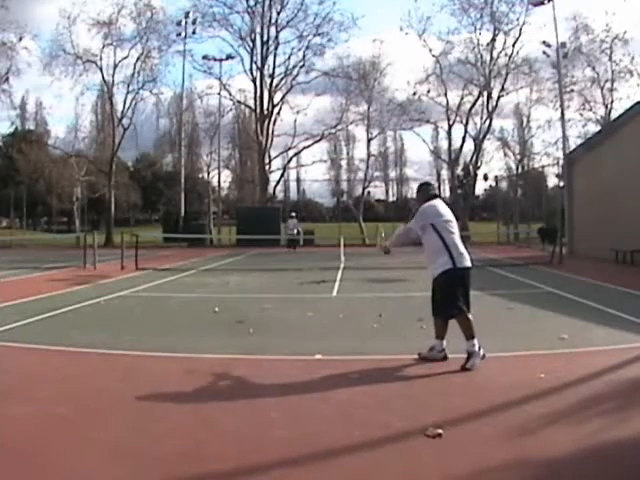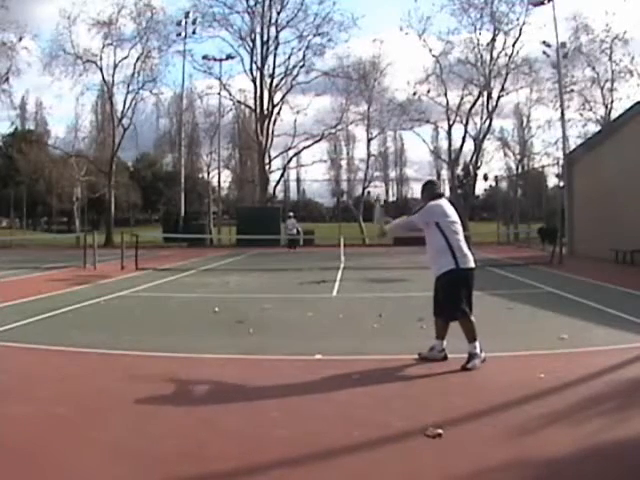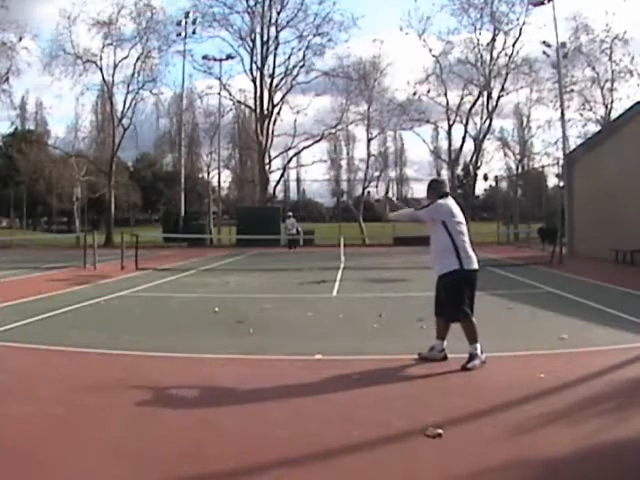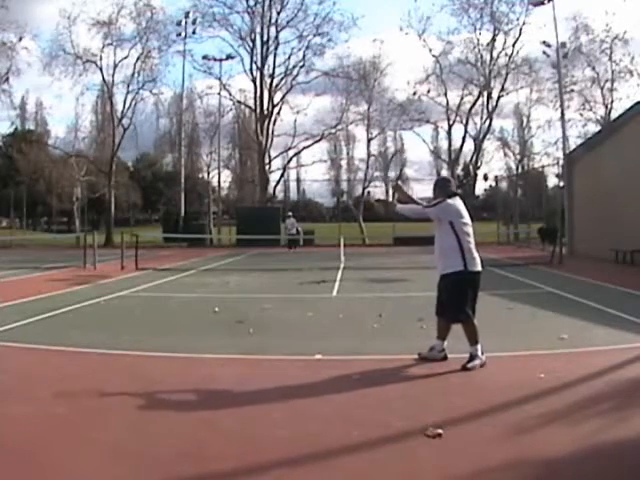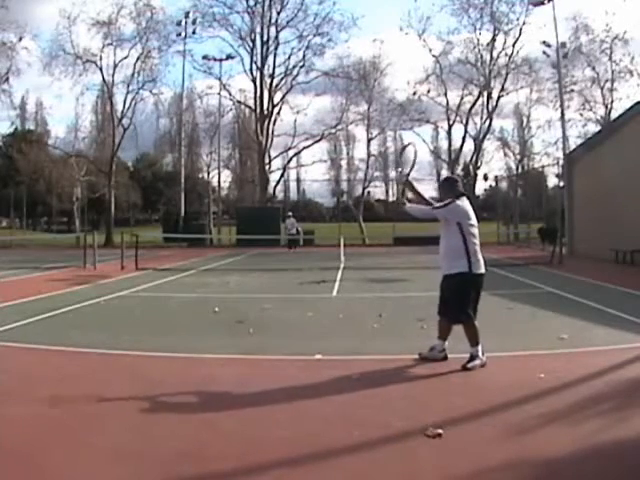
dt=0.2s
person 1, frame 1
left shoulder: (428, 208)
right shoulder: (435, 209)
left elbow: (407, 230)
right elbow: (416, 234)
left wrist: (389, 245)
right wrist: (395, 243)
left hip: (453, 267)
right hip: (445, 268)
left knee: (458, 308)
right knee: (439, 310)
left ankle: (474, 349)
right ankle: (439, 349)
person 1, frame 2
left shoulder: (434, 207)
right shoulder: (439, 209)
left elbow: (408, 222)
right elbow: (416, 224)
left wrist: (388, 228)
right wrist: (394, 224)
left hip: (456, 268)
right hip: (447, 269)
left knee: (460, 311)
right knee: (441, 311)
left ankle: (476, 351)
right ankle: (439, 349)
person 1, frame 3
left shoulder: (441, 205)
right shoulder: (442, 208)
left elbow: (413, 215)
right elbow: (419, 214)
left wrist: (391, 215)
right wrist: (398, 208)
left hip: (459, 269)
right hip: (449, 269)
left knee: (462, 312)
right knee: (442, 311)
left ankle: (476, 352)
right ankle: (439, 349)
person 1, frame 4
left shoulder: (449, 205)
right shoulder: (448, 207)
left elbow: (419, 211)
right elbow: (425, 208)
left wrist: (397, 206)
right wrist: (404, 195)
left hip: (462, 270)
right hip: (451, 270)
left knee: (463, 314)
right knee: (443, 312)
left ankle: (477, 353)
right ankle: (439, 348)
person 1, frame 5
left shoulder: (457, 206)
right shoulder: (454, 207)
left elbow: (427, 212)
right elbow: (432, 207)
left wrist: (406, 206)
right wrist: (414, 190)
left hip: (466, 271)
right hip: (453, 270)
left knee: (464, 315)
right knee: (446, 312)
left ankle: (478, 354)
right ankle: (439, 349)
